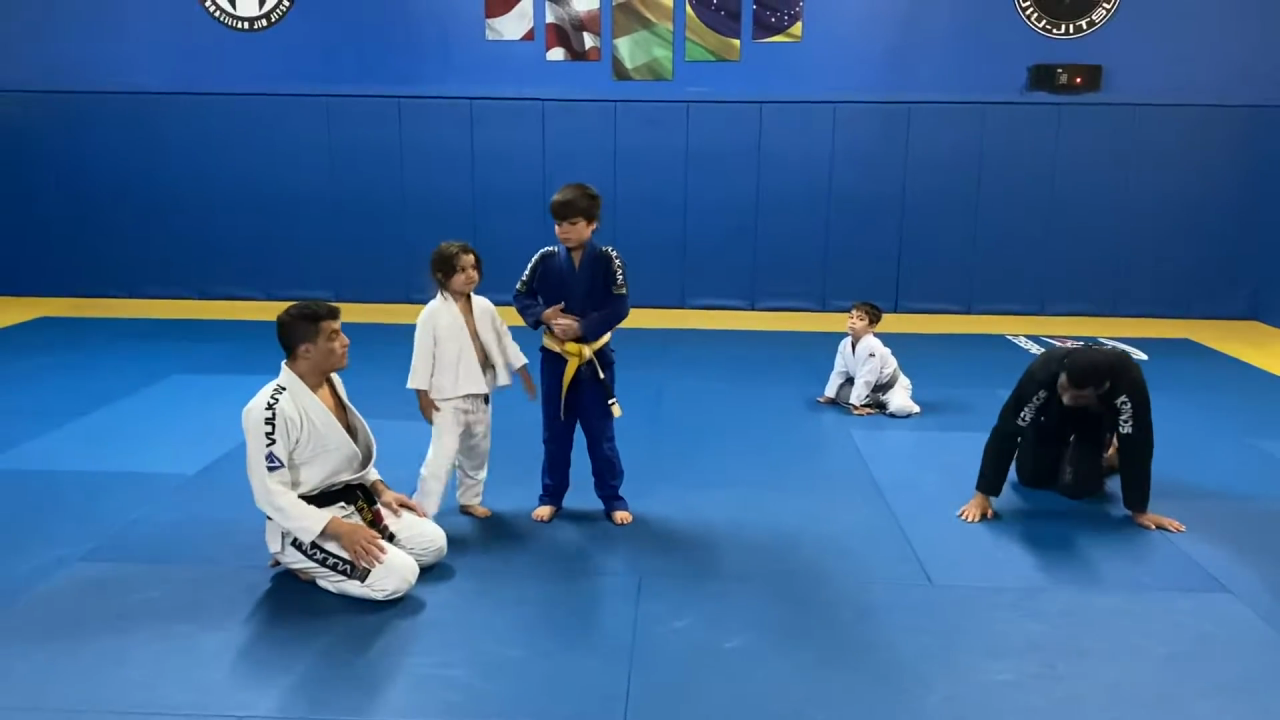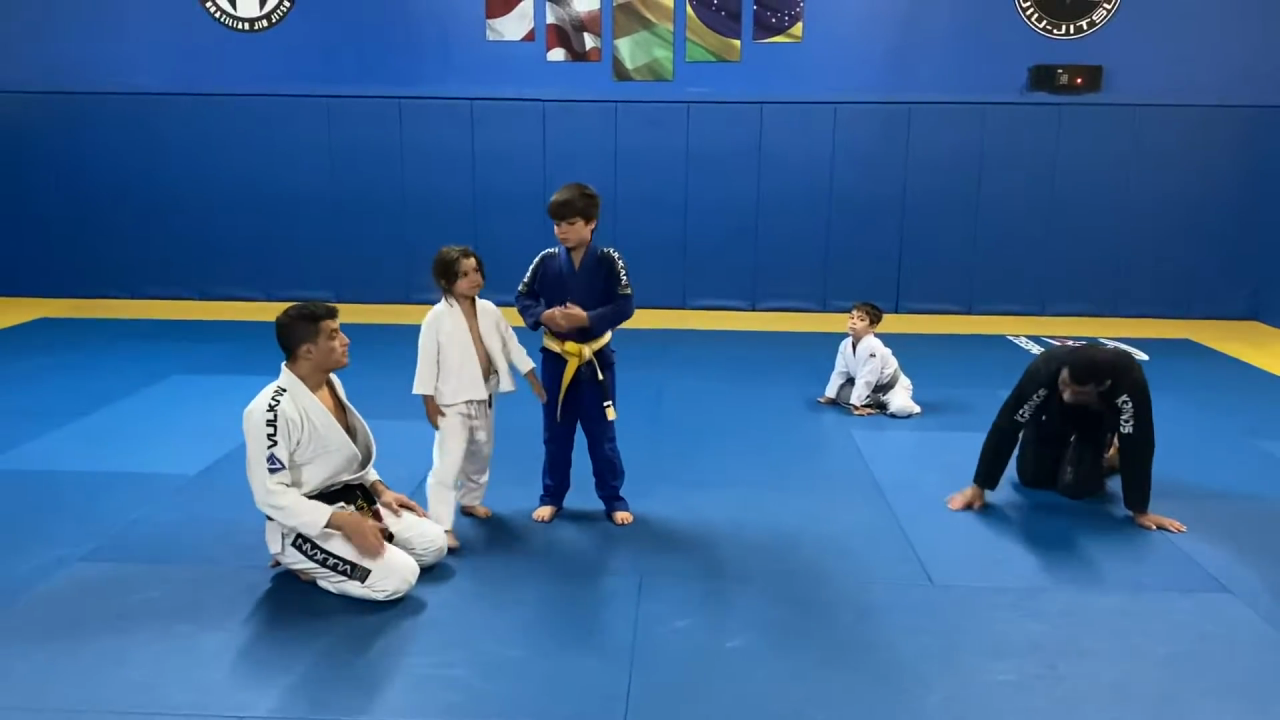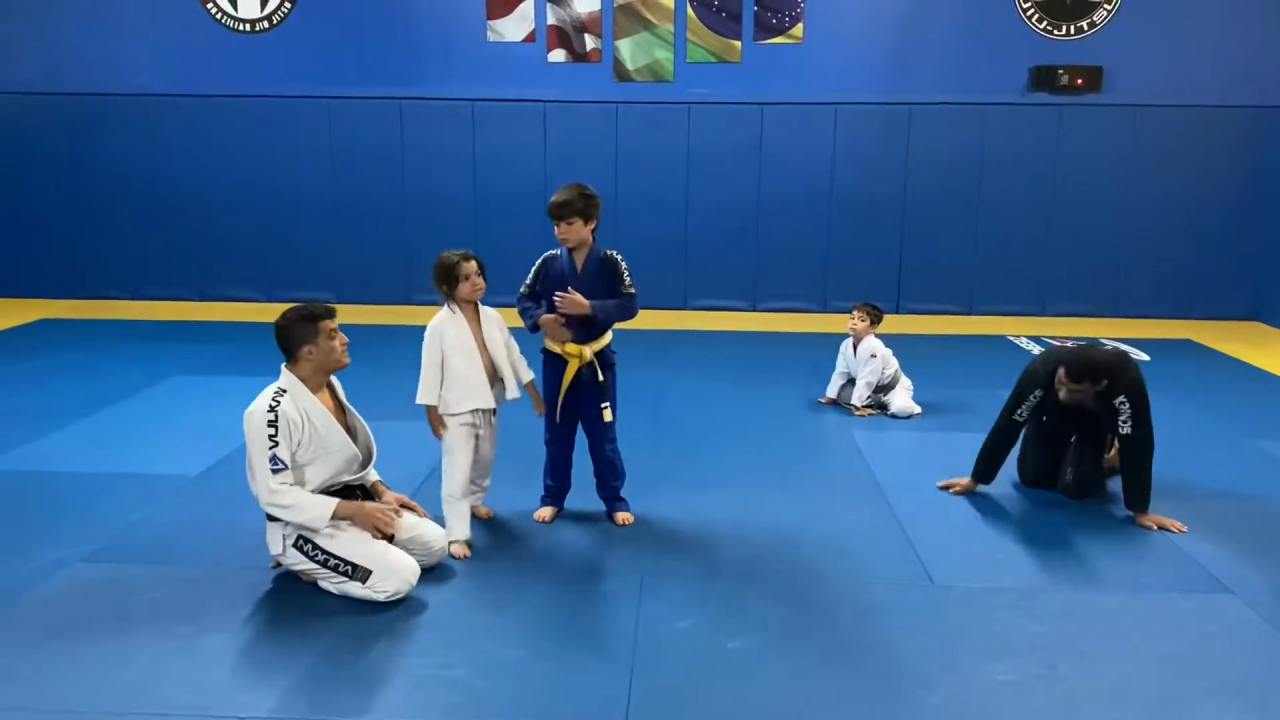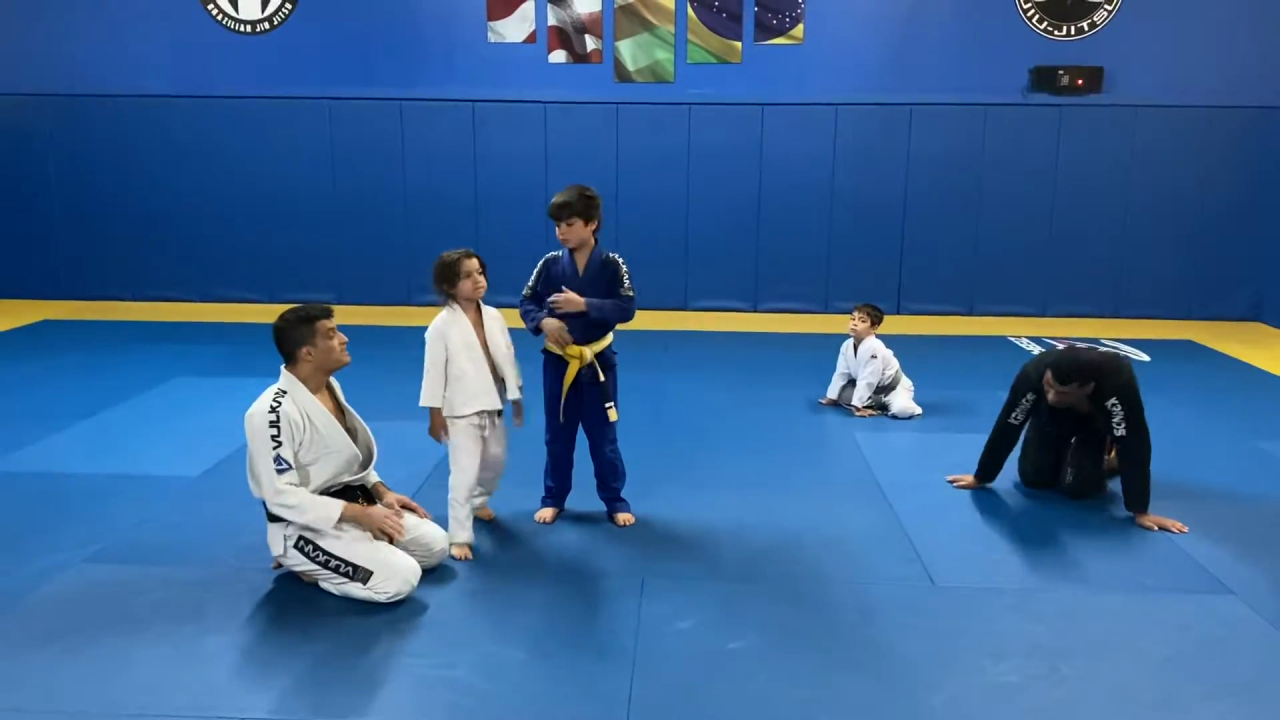
dt=0.1s
person 1, frame 1
left shoulder: (608, 259)
right shoulder: (546, 259)
left elbow: (619, 308)
right elbow: (521, 296)
left wrist: (582, 328)
right wrist: (541, 316)
left hip: (595, 358)
right hip: (556, 359)
left knee: (600, 433)
right knee: (555, 432)
left ankle: (613, 498)
right ankle: (551, 496)
person 1, frame 2
left shoulder: (608, 260)
right shoulder: (546, 260)
left elbow: (625, 307)
right elbow: (523, 298)
left wrist: (588, 318)
right wrist: (541, 316)
left hip: (596, 359)
right hip: (556, 359)
left knee: (601, 434)
right knee: (556, 433)
left ankle: (613, 498)
right ankle: (552, 497)
person 1, frame 3
left shoulder: (611, 262)
right shoulder: (548, 262)
left elbow: (629, 306)
right elbow: (525, 300)
left wrist: (589, 308)
right wrist: (540, 320)
left hip: (597, 360)
right hip: (558, 360)
left knee: (602, 435)
right knee: (557, 434)
left ankle: (614, 499)
right ankle: (552, 498)
person 1, frame 4
left shoulder: (612, 264)
right shoulder: (550, 263)
left elbow: (626, 309)
right elbow: (527, 303)
left wrist: (584, 305)
right wrist: (543, 322)
left hip: (597, 361)
right hip: (558, 361)
left knee: (603, 436)
right knee: (557, 435)
left ankle: (615, 500)
right ankle: (553, 498)
person 2, frame 1
left shoulder: (484, 307)
right shoulder: (432, 313)
left elbow: (504, 341)
right elbow: (422, 356)
left wrist: (525, 373)
right wrist: (423, 396)
left hip: (480, 394)
right hip: (448, 396)
left knee: (477, 452)
right knee: (442, 456)
left ankle: (469, 499)
right ankle: (422, 511)
person 2, frame 2
left shoulder: (489, 310)
right shoulder: (437, 317)
left elbow: (511, 344)
right elbow: (427, 360)
left wrist: (533, 379)
right wrist: (429, 402)
left hip: (483, 398)
right hip: (452, 401)
left knee: (480, 455)
right knee: (448, 463)
left ankle: (470, 500)
right ankle: (440, 526)
person 2, frame 3
left shoulder: (492, 317)
right shoulder: (440, 324)
left elbow: (512, 354)
right elbow: (431, 369)
left wrist: (533, 391)
right wrist: (432, 412)
left hip: (488, 405)
right hip: (456, 410)
left knee: (484, 460)
right knee: (457, 471)
left ankle: (474, 501)
right ankle: (457, 535)
person 2, frame 4
left shoulder: (493, 316)
right shoulder: (442, 325)
left elbow: (507, 358)
right elbow: (434, 371)
left wrist: (516, 397)
right wrist: (435, 415)
left hip: (494, 407)
right hip: (461, 411)
left knee: (495, 462)
right knee: (465, 474)
left ankle: (477, 502)
right ankle: (459, 536)
person 3, frame 1
left shoulder: (332, 382)
right shoulder: (271, 409)
right elbow: (271, 495)
left wrist: (380, 489)
right wrist: (339, 530)
right hip: (306, 525)
left knee: (433, 543)
right knee: (398, 576)
left ankle: (319, 560)
right ankle: (302, 561)
person 3, frame 2
left shoulder: (331, 383)
right shoulder: (271, 410)
right elbow: (271, 495)
left wrist: (379, 490)
right wrist: (344, 523)
left hip: (352, 502)
right hip: (304, 526)
left knee: (433, 542)
right knee: (398, 577)
right ankle: (300, 562)
person 3, frame 3
left shoulder: (330, 384)
right shoulder: (272, 411)
right elbow: (275, 496)
left wrist: (380, 490)
right wrist: (351, 511)
right hip: (305, 526)
left knee: (434, 543)
right knee: (400, 577)
left ankle: (318, 562)
right ankle: (302, 563)
person 3, frame 4
left shoulder: (328, 385)
right shoulder: (272, 413)
right elbow: (280, 496)
left wrist: (381, 491)
right wrist: (356, 514)
right hip: (304, 527)
left knee: (435, 544)
right knee: (400, 578)
right ankle: (304, 564)
person 4, frame 1
left shoulder: (1128, 380)
right shoulder: (1043, 372)
left elbow: (1137, 445)
right elbow: (1006, 431)
left wrist: (1139, 510)
right wrist: (983, 495)
left hip: (1098, 421)
right hip: (1051, 417)
left knee: (1076, 486)
right knee: (1030, 478)
left ankle: (1108, 455)
right ankle: (1064, 451)
person 4, frame 2
left shoulder: (1129, 380)
right shoulder: (1045, 370)
left elbow: (1138, 445)
right elbow: (1007, 425)
left wrist: (1140, 511)
right wrist: (979, 486)
left hip: (1098, 421)
right hip: (1053, 417)
left knee: (1075, 486)
right knee: (1032, 477)
left ankle: (1109, 456)
right ankle: (1067, 450)
person 4, frame 3
left shoulder: (1126, 380)
right shoulder: (1042, 370)
left elbow: (1137, 445)
right elbow: (1007, 425)
left wrist: (1140, 511)
right wrist: (976, 480)
left hip: (1099, 422)
right hip: (1054, 417)
left knee: (1076, 487)
right knee: (1032, 478)
left ankle: (1110, 457)
right ankle: (1067, 450)
person 4, frame 4
left shoulder: (1118, 383)
right shoulder: (1035, 374)
left elbow: (1134, 445)
right elbow: (1007, 429)
left wrist: (1140, 511)
right wrist: (981, 477)
left hip: (1099, 422)
right hip: (1054, 421)
left knee: (1077, 486)
right knee: (1033, 478)
left ankle: (1110, 458)
right ankle: (1068, 450)
